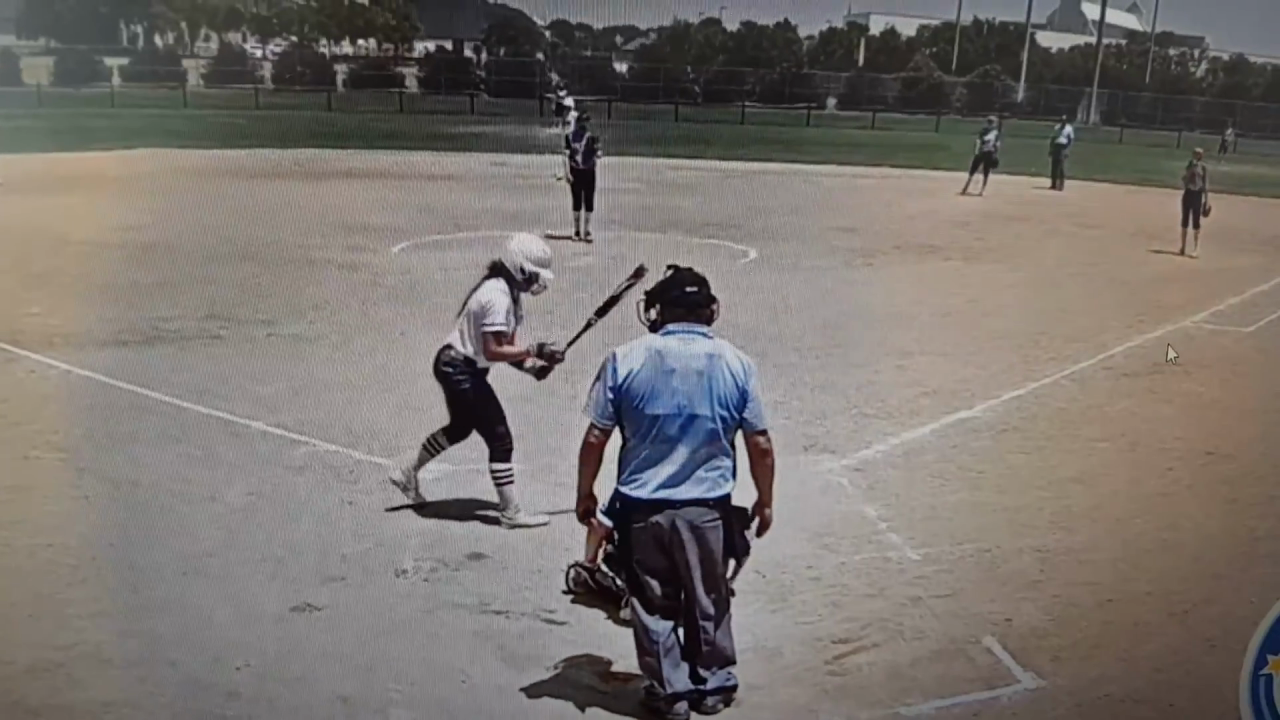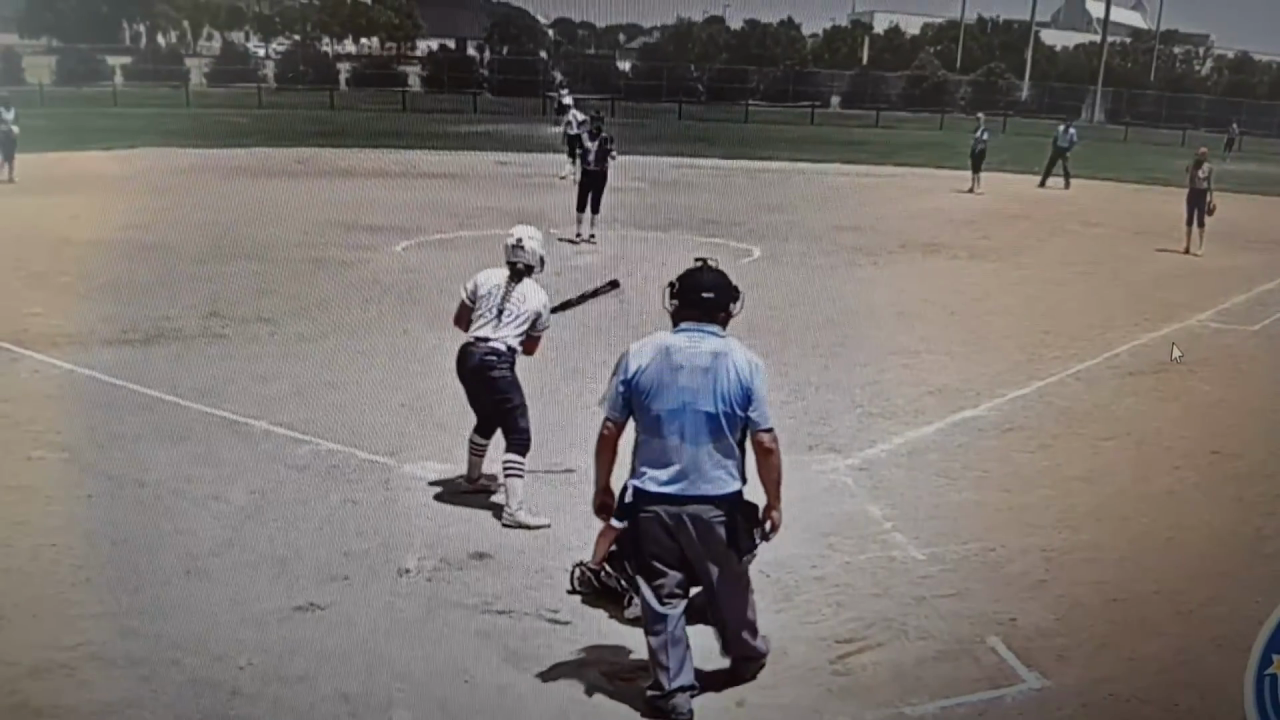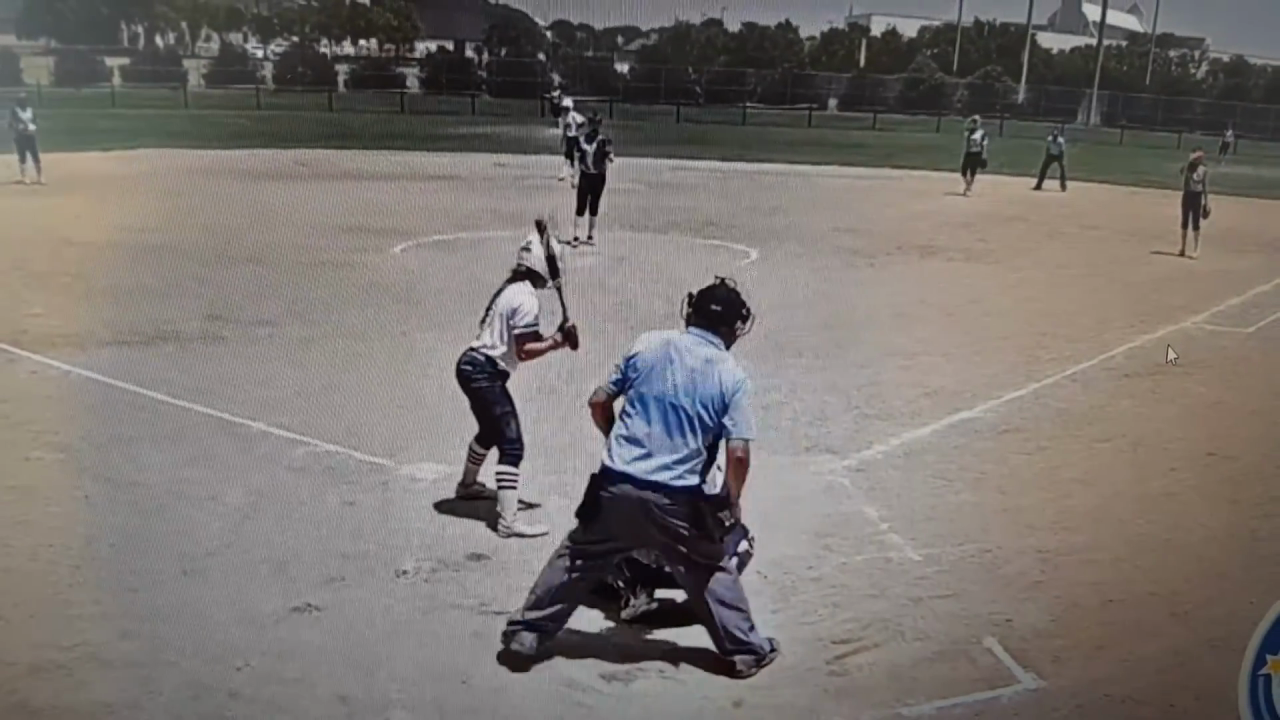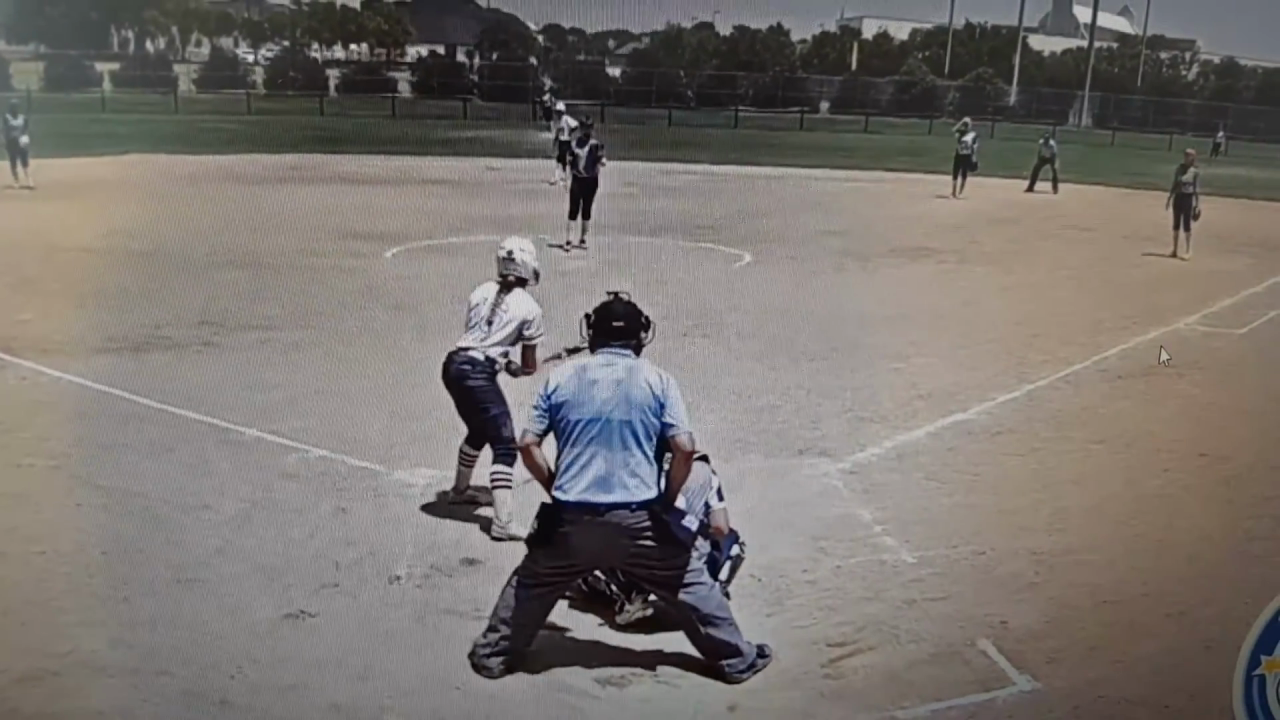
dt=1s
person 1, frame 1
left shoulder: (625, 359)
right shoulder: (736, 363)
left elbow: (595, 438)
right elbow: (760, 445)
left wrist: (585, 494)
right wrist: (765, 499)
left hip: (642, 507)
right hip: (707, 507)
left knee: (654, 605)
right knee: (709, 602)
person 1, frame 2
left shoulder: (639, 355)
right shoulder: (744, 362)
left elbow: (609, 432)
right elbow: (766, 444)
left wrist: (602, 488)
right wrist: (773, 503)
left hip: (654, 502)
right hip: (717, 502)
left knee: (661, 599)
right knee: (729, 588)
right ankle: (746, 655)
person 1, frame 3
left shoulder: (648, 345)
right shoulder: (731, 376)
left elbow: (599, 402)
right elbow: (737, 453)
right wrist: (733, 502)
left hip: (617, 487)
right hip: (676, 499)
left knee: (576, 563)
right knee: (714, 571)
left ankle: (524, 637)
right ankle: (746, 652)
person 1, frame 4
left shoulder: (561, 377)
right shoulder: (658, 380)
left elbow: (528, 444)
right elbow: (685, 449)
left wrist: (555, 490)
right wrist: (667, 500)
left hip: (572, 518)
right hip: (638, 518)
left knee: (530, 585)
right knee: (690, 585)
left ankle: (492, 655)
right ankle: (736, 659)
person 2, frame 1
left shoulder: (510, 295)
right shoulder: (498, 298)
left elbow: (507, 346)
right elbow: (495, 350)
left wrist: (531, 365)
right wrist: (535, 351)
left hip: (451, 366)
right hip: (462, 372)
left knee: (460, 428)
right knee: (500, 439)
left ankle: (408, 474)
right ankle: (512, 513)
person 2, frame 2
left shoulder: (484, 277)
right shoulder: (539, 297)
left elbow: (460, 321)
right elbow: (530, 349)
left hip: (468, 356)
right hip: (496, 364)
left knee: (486, 420)
right knee: (518, 436)
left ankle: (474, 478)
right ankle: (514, 509)
person 2, frame 3
left shoulder: (511, 287)
right shoulder: (527, 299)
left elbow: (519, 339)
right elbow: (522, 352)
left wrist: (556, 337)
right wrist: (557, 340)
left hip: (470, 366)
right hip: (485, 373)
left knee: (490, 430)
right knee: (511, 445)
left ankle: (467, 484)
right ankle: (509, 520)
person 2, frame 4
left shoulder: (482, 291)
right shoulder: (530, 308)
right elbow: (527, 363)
left wrist: (506, 364)
right wrist: (524, 368)
left hip: (454, 366)
right hip: (477, 375)
left knee: (479, 432)
right knee: (505, 446)
left ankle: (460, 489)
right ankle: (503, 522)
